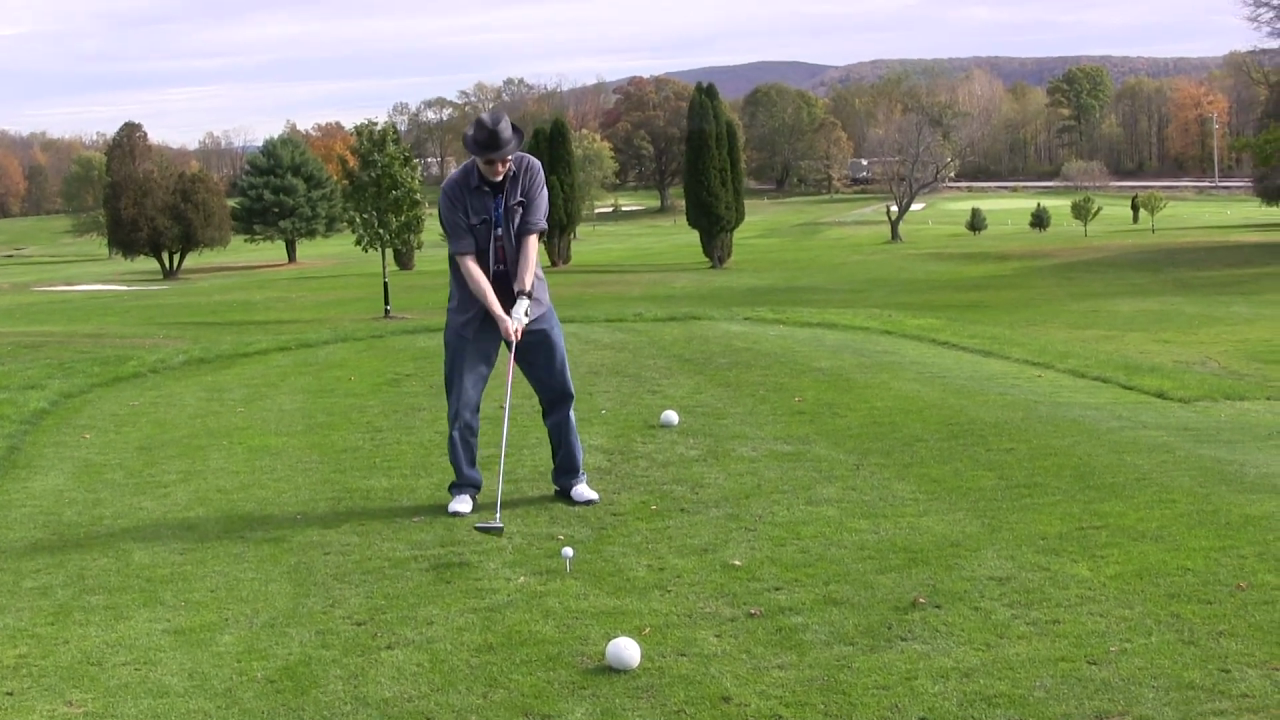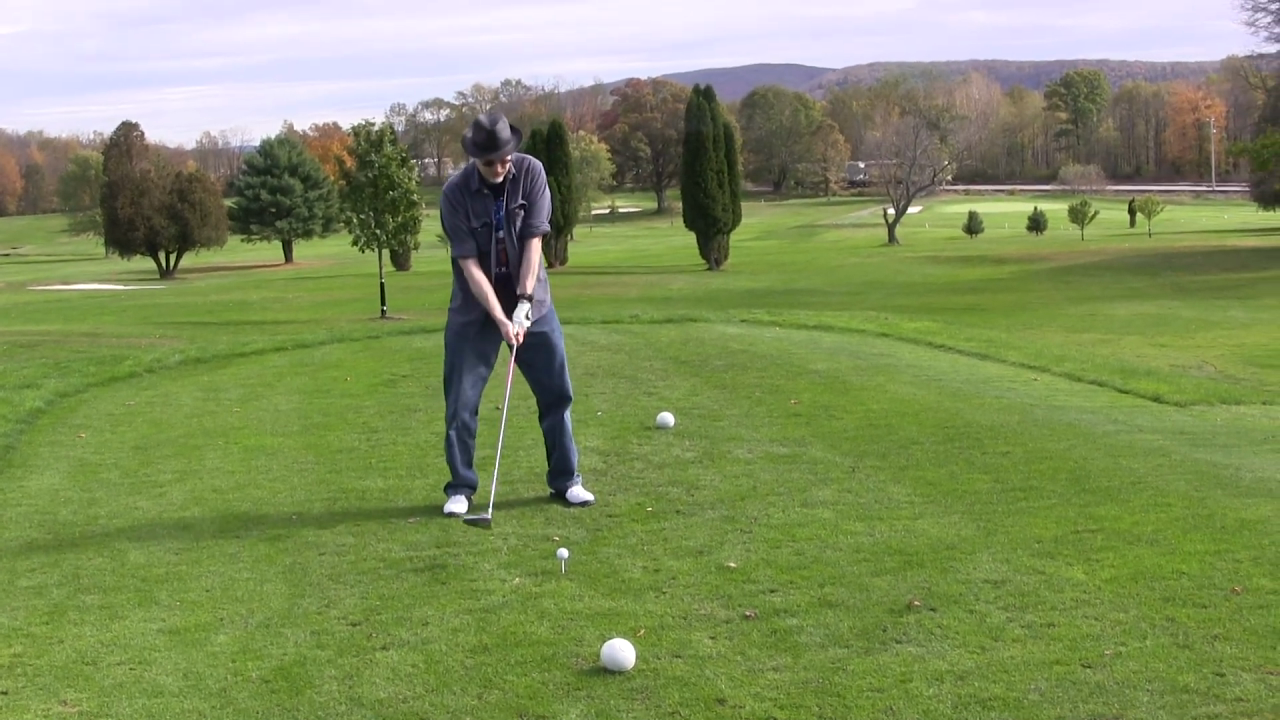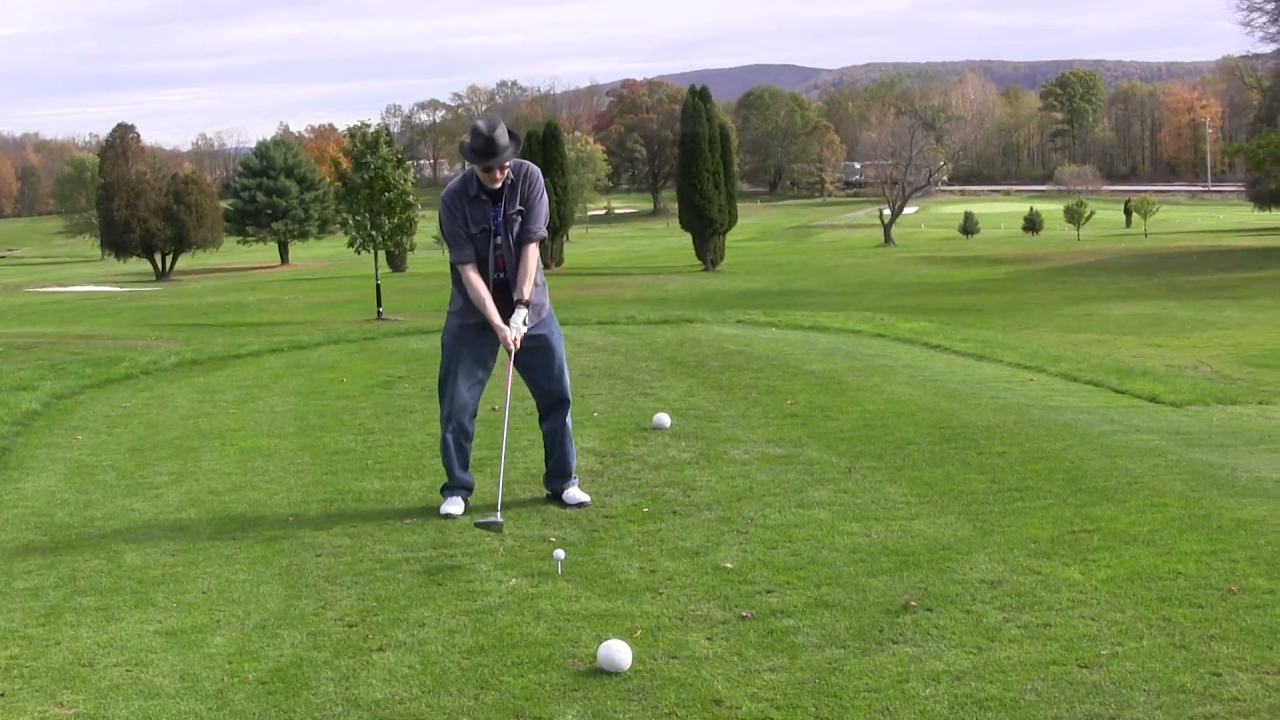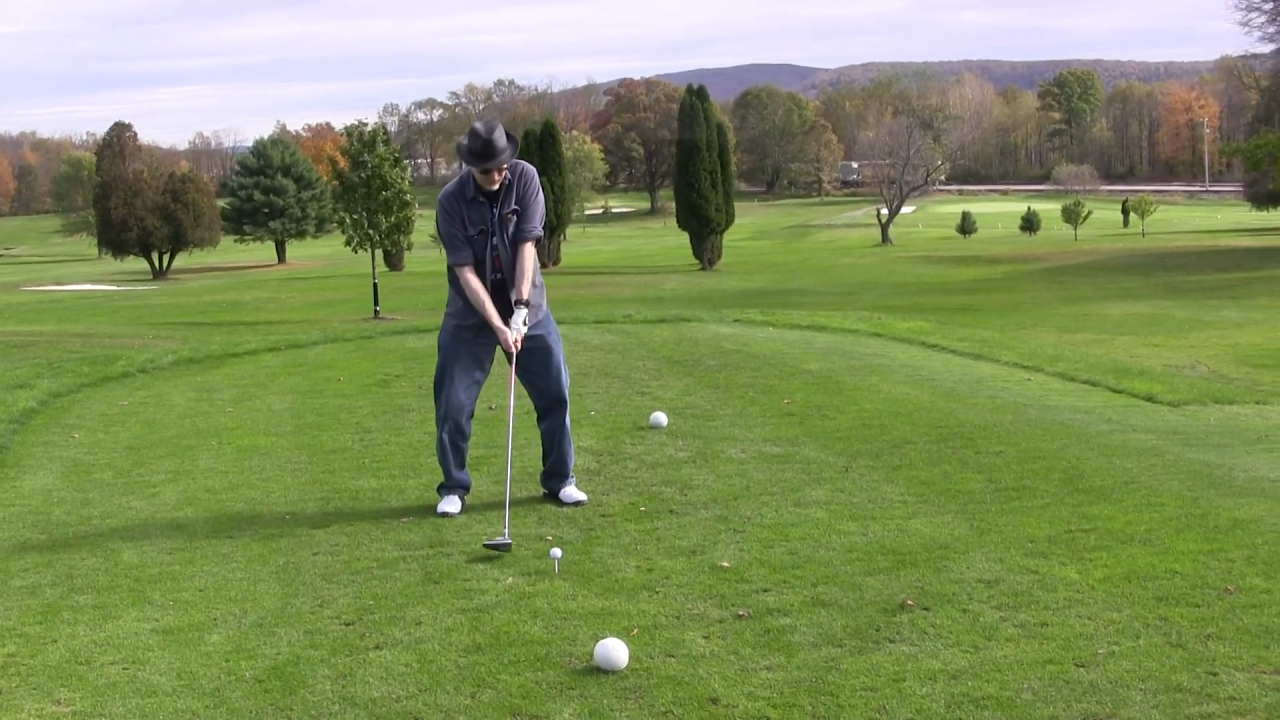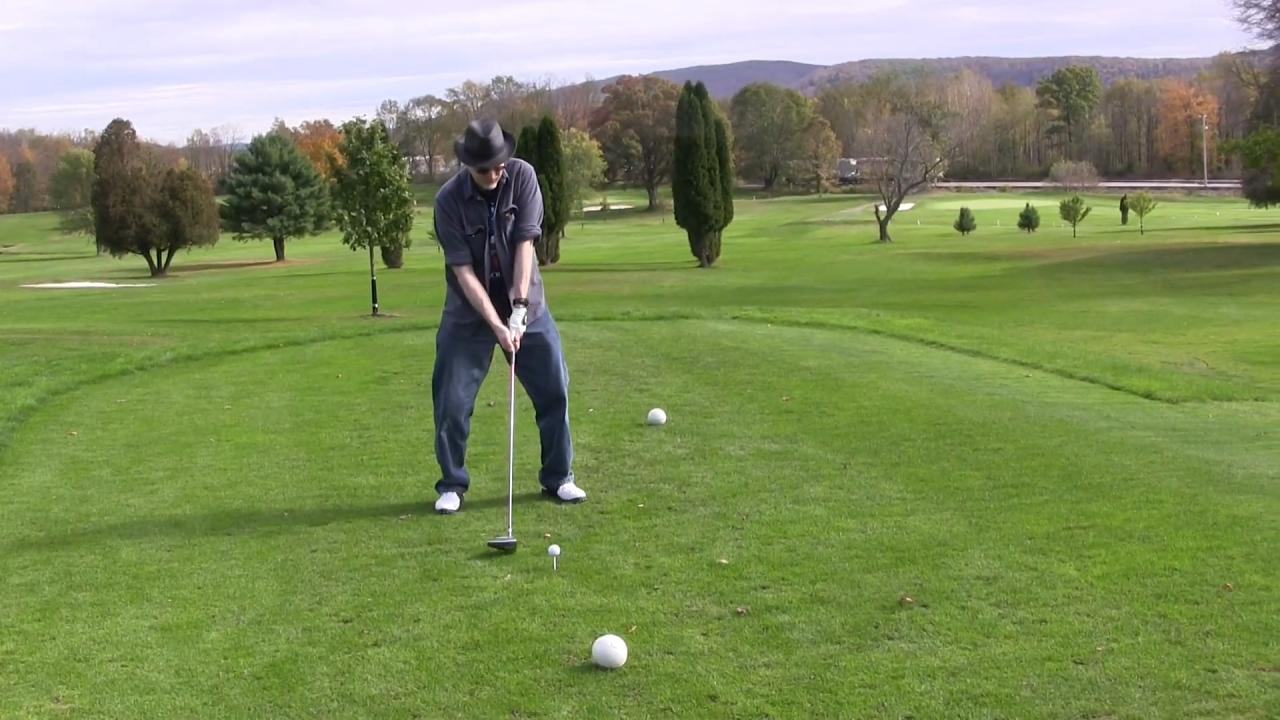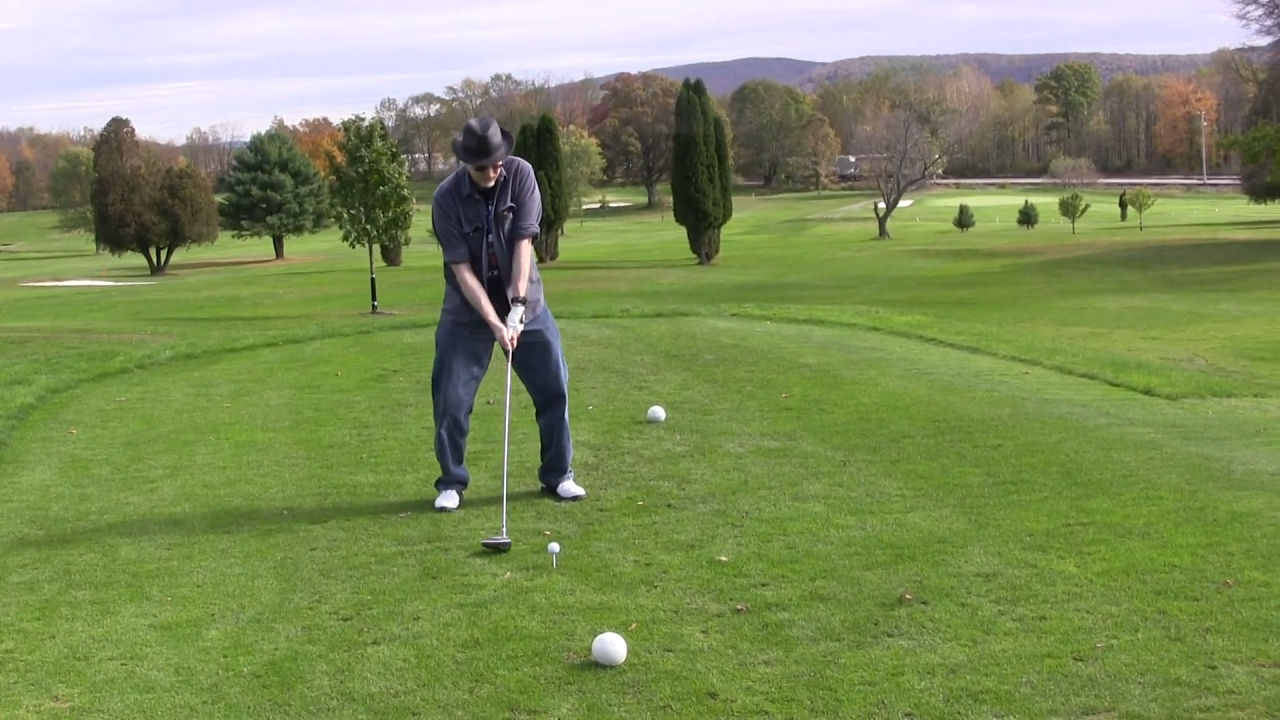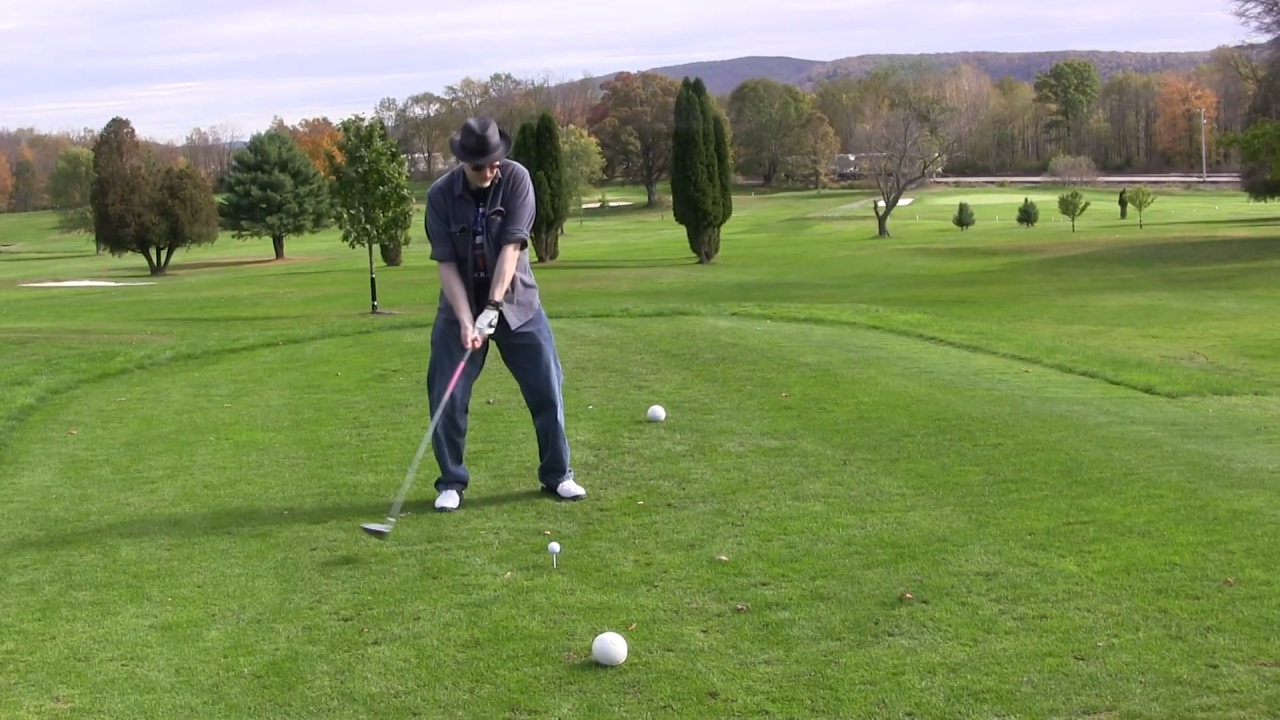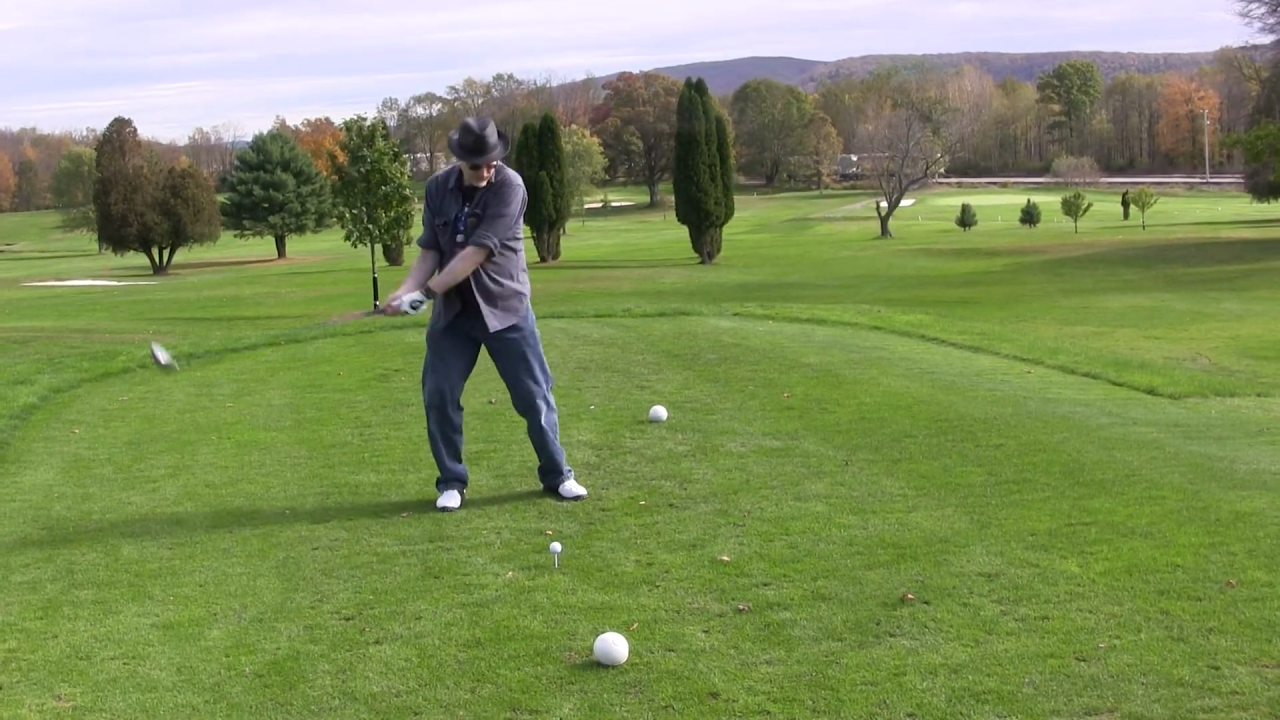
dt=0.2s
person 1, frame 1
left shoulder: (530, 170)
right shoulder: (454, 189)
left elbow: (530, 239)
right elbow: (466, 260)
left wrist: (522, 300)
right wrist: (498, 314)
left hip: (529, 300)
right hip: (474, 308)
left knee: (558, 389)
right knee: (462, 399)
left ankle: (570, 477)
right ankle: (465, 486)
person 1, frame 2
left shoulder: (531, 172)
right shoulder: (455, 192)
left elbow: (533, 241)
right elbow: (469, 263)
left wrist: (523, 303)
right wrist: (500, 318)
left hip: (531, 302)
right hip: (474, 309)
left knee: (557, 391)
right knee: (461, 399)
left ankle: (565, 479)
right ankle: (461, 486)
person 1, frame 3
left shoulder: (529, 177)
right shoulder: (453, 198)
left elbow: (530, 246)
right elbow: (467, 269)
left wrist: (521, 308)
right wrist: (497, 324)
left hip: (530, 306)
right hip: (473, 313)
left knee: (556, 393)
right knee: (457, 402)
left ankle: (562, 480)
right ankle: (457, 488)
person 1, frame 4
left shoulder: (526, 177)
right shoulder: (451, 200)
left elbow: (527, 245)
right elbow: (465, 270)
left wrist: (520, 308)
right wrist: (497, 325)
left hip: (527, 307)
right hip: (470, 314)
left knee: (555, 394)
right knee: (453, 403)
left ankle: (559, 479)
right ankle: (454, 487)
person 1, frame 5
left shoulder: (523, 176)
right shoulder: (448, 200)
left elbow: (525, 244)
right elbow: (463, 271)
left wrist: (519, 306)
right wrist: (495, 324)
left hip: (526, 305)
right hip: (469, 313)
left knee: (553, 391)
right knee: (452, 402)
left ankle: (558, 476)
right ankle: (452, 484)
person 1, frame 6
left shoulder: (521, 174)
right shoulder: (446, 197)
left elbow: (523, 242)
right elbow: (460, 268)
left wrist: (517, 304)
right wrist: (492, 321)
left hip: (525, 302)
right hip: (468, 310)
left knee: (553, 389)
right knee: (452, 400)
left ankle: (557, 474)
right ankle: (452, 482)
person 1, frame 7
left shoulder: (517, 179)
right shoulder: (441, 195)
left elbow: (510, 250)
right elbow: (447, 264)
left wrist: (493, 306)
right wrist: (465, 320)
left hip: (517, 304)
right hip: (463, 306)
left knee: (547, 392)
right knee: (447, 397)
left ankle: (557, 474)
right ankle: (452, 481)
person 1, frame 8
left shoulder: (510, 187)
right shoulder: (438, 186)
left elbow: (476, 253)
right elbow: (431, 248)
left wrist: (427, 291)
right wrist: (407, 288)
left hip: (507, 308)
right hip: (454, 308)
left knee: (534, 395)
right knee: (440, 396)
left ankle: (557, 474)
right ankle: (452, 481)
